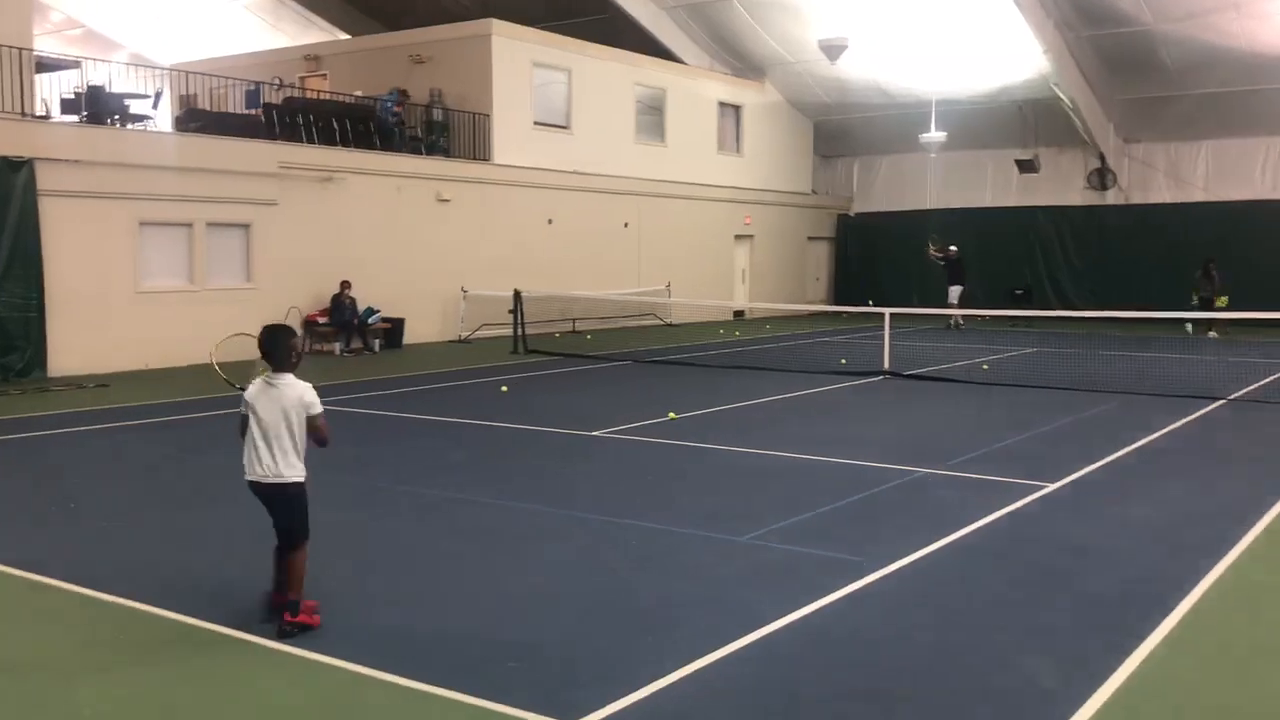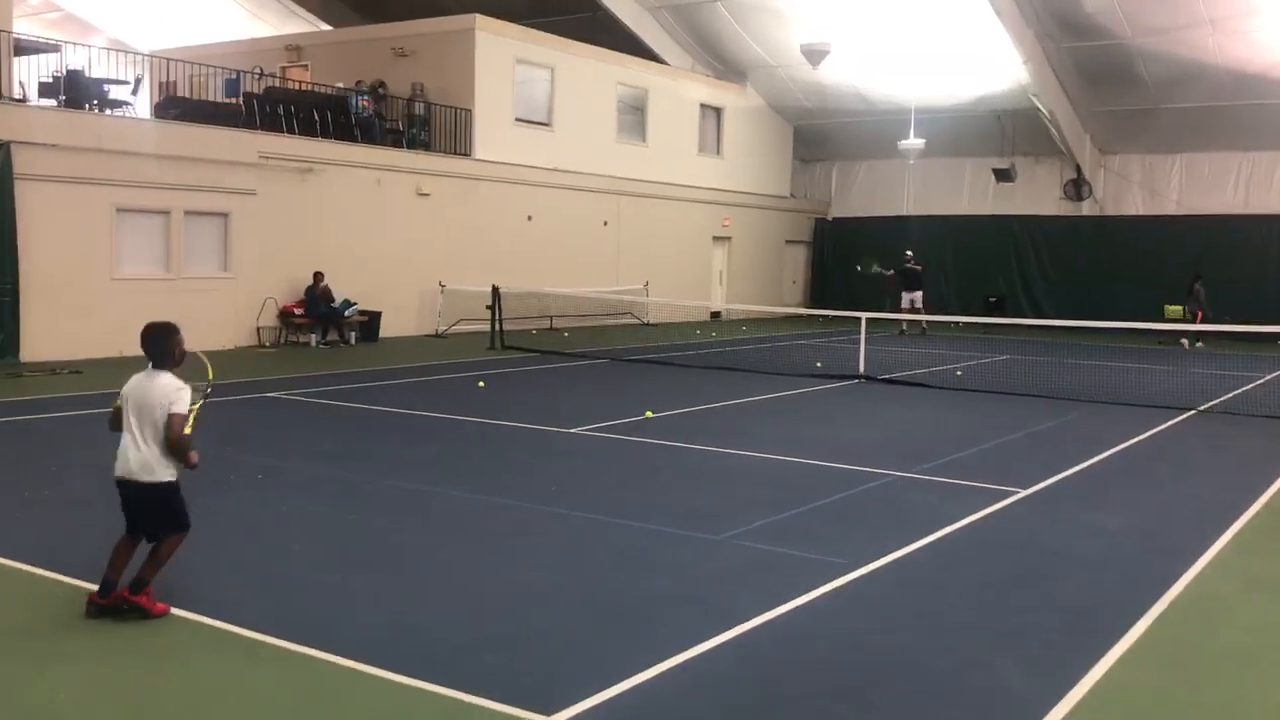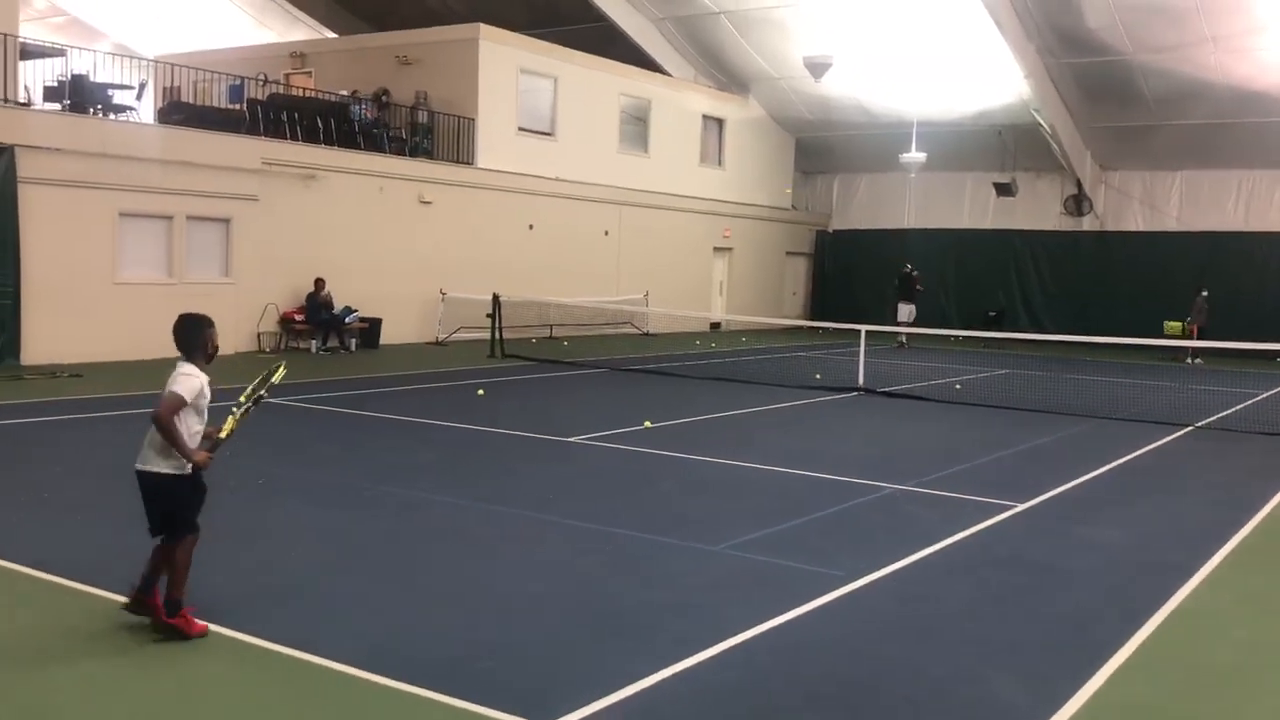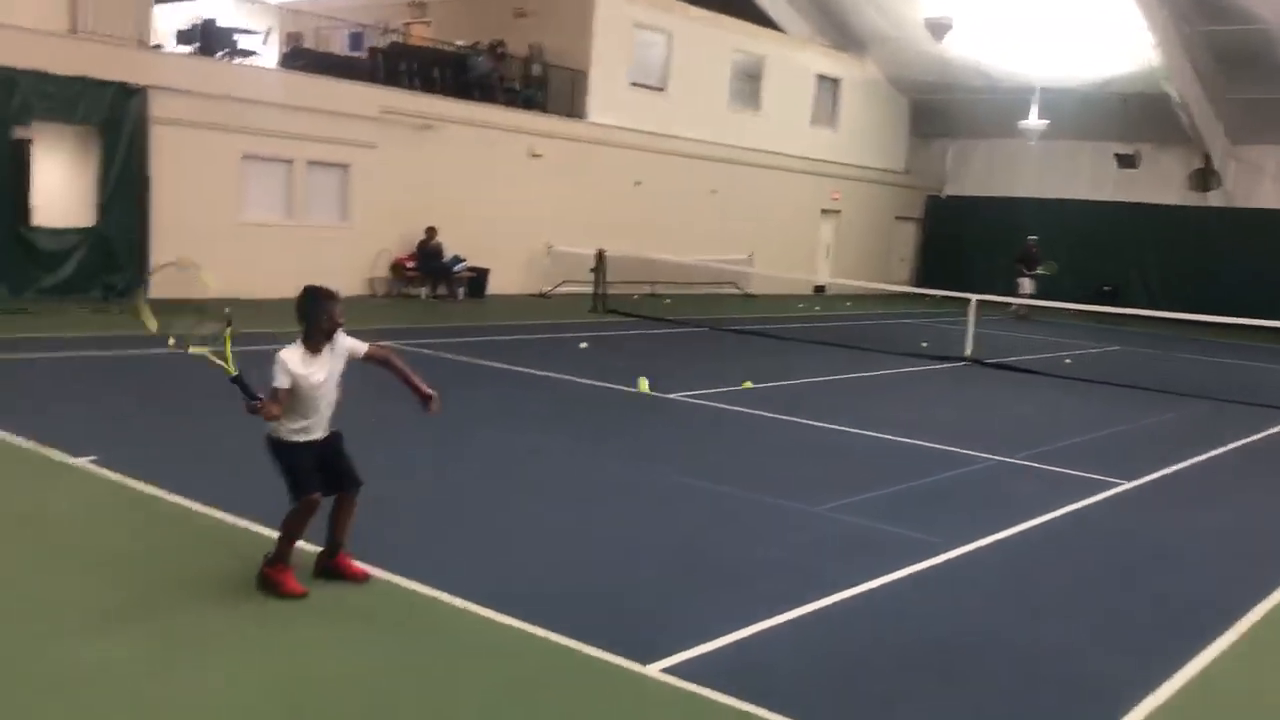
dt=0.7s
person 1, frame 1
left shoulder: (252, 390)
right shoulder: (304, 392)
left elbow: (245, 432)
right elbow: (322, 438)
left hip: (256, 476)
right hip: (287, 478)
left knee: (287, 534)
right knee: (297, 542)
left ankle: (280, 594)
right ankle: (293, 614)
person 1, frame 2
left shoulder: (134, 382)
right shoulder: (178, 390)
left elbow: (115, 423)
right elbow: (174, 435)
right wrist: (188, 458)
left hip: (126, 472)
right hip: (156, 477)
left knee: (134, 533)
right knee: (176, 530)
left ankle: (105, 595)
right ankle: (137, 591)
person 1, frame 3
left shoulder: (186, 373)
right shoulder: (193, 378)
right elbow: (161, 416)
left wrist: (206, 432)
right wrist: (190, 454)
left hip: (165, 468)
right hip: (165, 470)
left knee: (175, 533)
right knee: (186, 534)
left ankle: (145, 594)
right ankle: (174, 612)
person 1, frame 4
left shoulder: (340, 344)
right shoulder: (287, 359)
left elbow: (385, 357)
right elbow: (277, 408)
left wrist: (419, 388)
right wrist: (265, 409)
left hip: (323, 435)
right hip: (290, 439)
left knee: (349, 487)
right knee: (310, 498)
left ankle: (332, 557)
right ankle: (275, 567)
